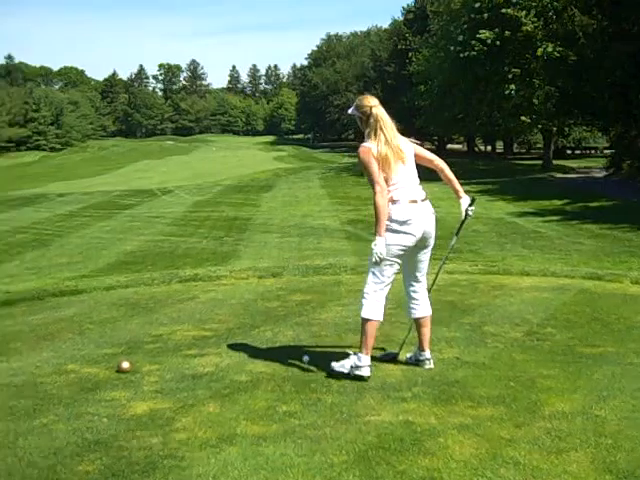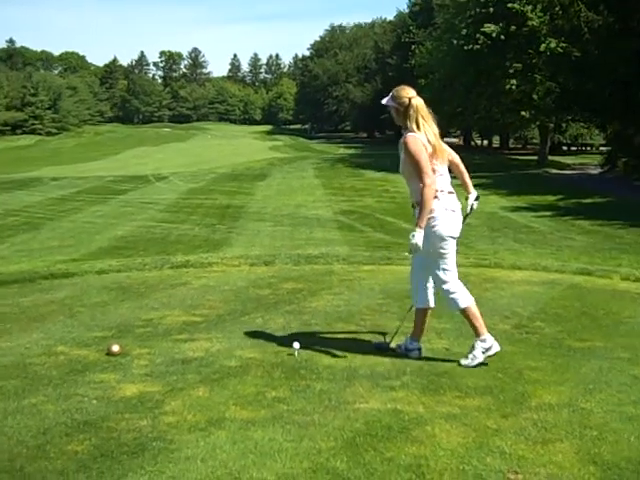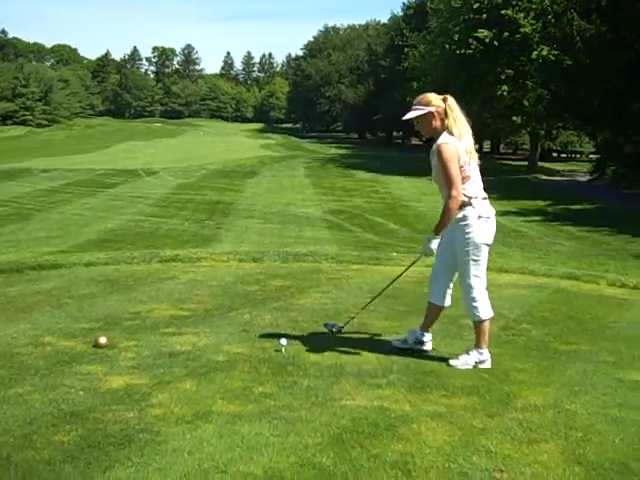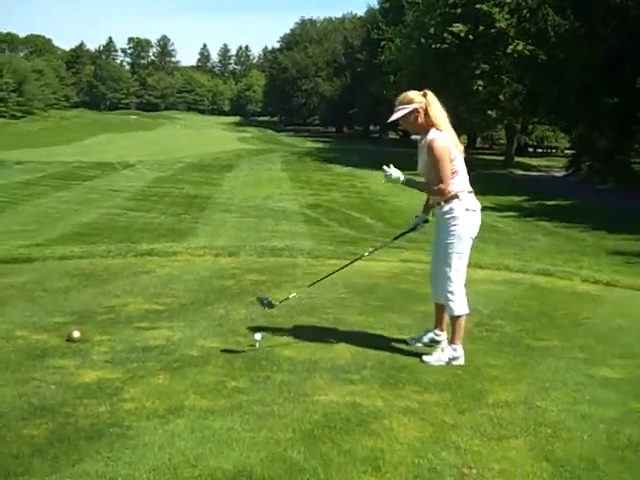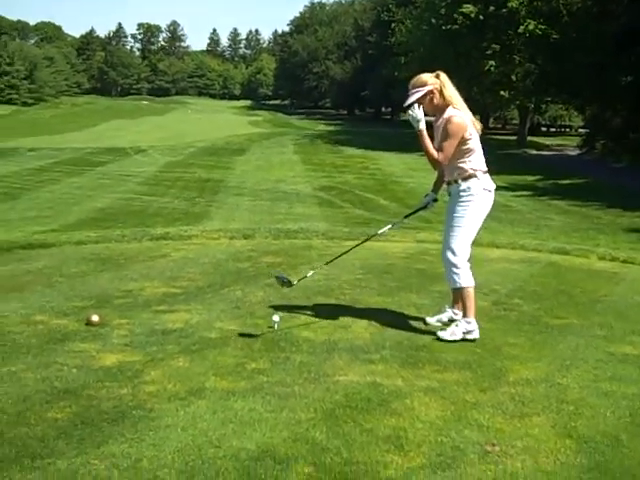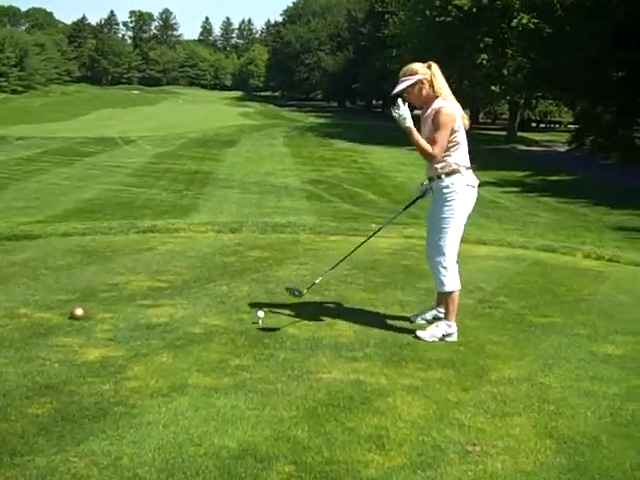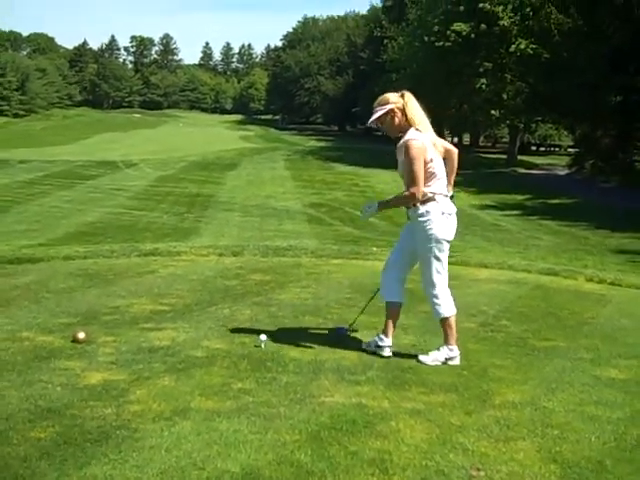
dt=0.4s
person 1, frame 1
left shoulder: (367, 149)
right shoulder: (401, 142)
left elbow: (381, 192)
right elbow: (440, 164)
left wrist: (379, 236)
right wrist: (462, 196)
left hip: (401, 220)
right hip: (425, 216)
left knee: (375, 289)
right knee: (417, 286)
left ankle: (362, 359)
right ankle: (423, 352)
person 1, frame 2
left shoulder: (410, 139)
right shoulder: (426, 134)
left elbow: (428, 184)
right elbow: (454, 158)
left wrist: (419, 227)
right wrist: (470, 191)
left hip: (438, 212)
right hip: (446, 208)
left knee: (446, 280)
right knee: (420, 278)
left ankle: (485, 340)
right ankle: (414, 342)
person 1, frame 3
left shoulder: (444, 146)
right shoulder: (452, 140)
left elbow: (455, 195)
right elbow: (467, 176)
left wrist: (435, 235)
left hip: (473, 220)
right hip: (463, 219)
left knee: (472, 286)
right knee: (440, 276)
left ankle: (481, 353)
right ankle: (423, 335)
person 1, frame 4
left shoulder: (436, 141)
right shoulder: (429, 138)
left elbow: (443, 188)
left wrist: (403, 180)
right wrist: (423, 213)
left hip: (460, 213)
right hip: (447, 213)
left knee: (452, 281)
right knee: (438, 276)
left ankle: (455, 349)
right ankle: (439, 332)
person 1, frame 5
left shoulder: (455, 120)
right shoulder: (441, 119)
left elbow: (438, 161)
left wrist: (420, 128)
right wrist: (433, 192)
left hip: (474, 191)
right hip: (459, 191)
left knee: (455, 254)
right knee: (450, 253)
left ankle: (469, 322)
right ankle: (456, 310)
person 1, frame 6
left shoulder: (444, 110)
right shoulder: (429, 111)
left elbow: (433, 154)
left wrist: (407, 125)
right wrist: (429, 181)
left hip: (456, 188)
right hip: (442, 187)
left knee: (444, 256)
right knee: (434, 253)
left ankle: (449, 325)
right ankle: (441, 308)
person 1, frame 7
left shoulder: (413, 143)
right shoulder: (419, 136)
left elbow: (416, 193)
right elbow: (453, 152)
left wrist: (379, 206)
right wrist: (447, 188)
left hip: (433, 217)
right hip: (420, 217)
left knee: (435, 285)
right knee: (392, 272)
left ankle: (450, 349)
right ankle: (386, 339)
